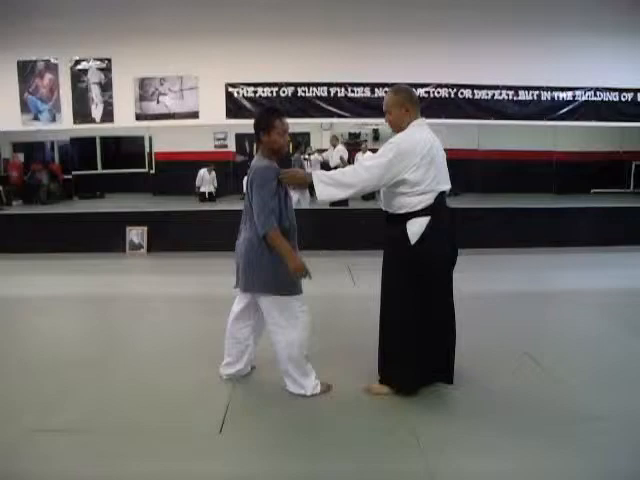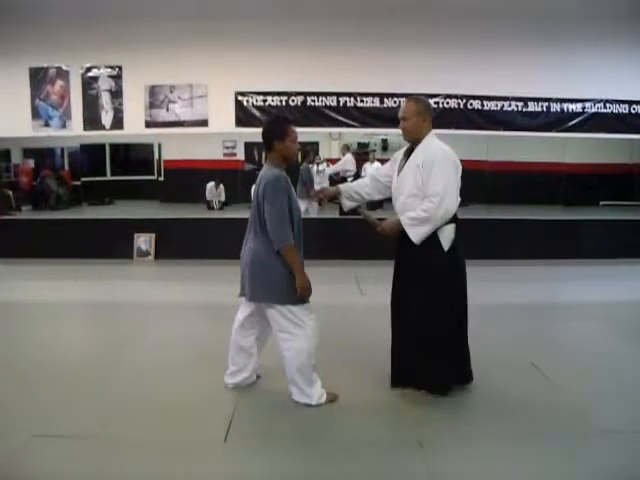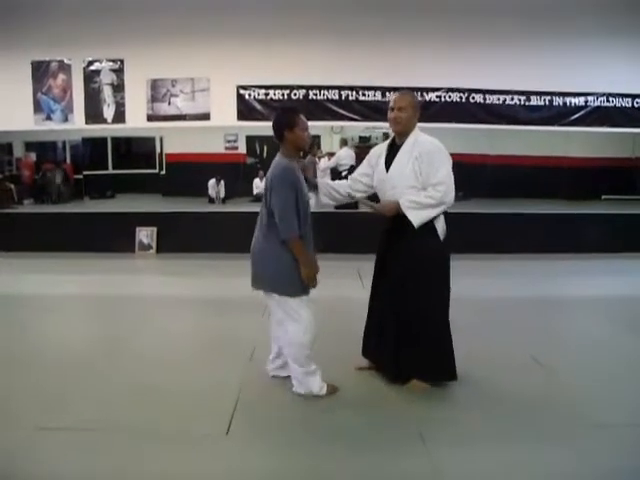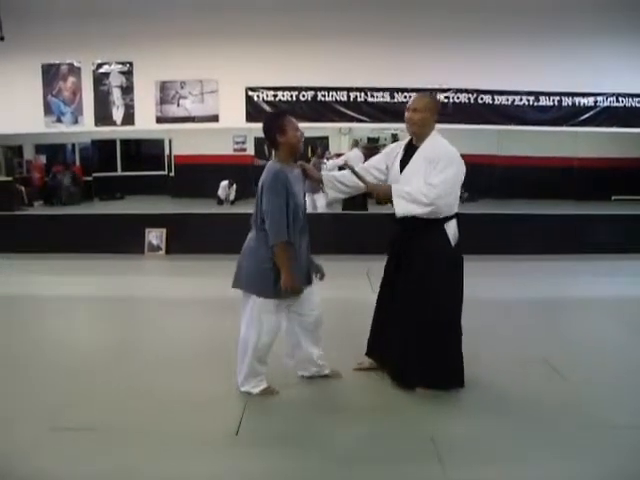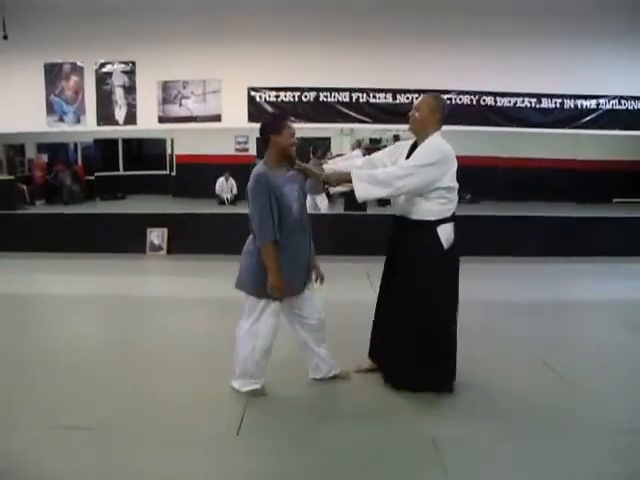
dt=1s
person 1, frame 1
left shoulder: (407, 144)
right shoulder: (426, 138)
left elbow: (364, 175)
left wrist: (309, 177)
left hip: (417, 233)
right hip: (433, 228)
left knee: (405, 306)
right knee: (430, 302)
left ankle: (400, 377)
right ankle: (432, 367)
person 1, frame 2
left shoulder: (439, 155)
right shoulder: (406, 155)
left elbow: (441, 206)
right elbow: (377, 182)
left wrist: (401, 223)
right wrist: (340, 190)
left hip: (435, 243)
right hip: (414, 240)
left knee: (434, 313)
right knee: (411, 309)
left ankle: (435, 377)
right ankle: (417, 371)
person 1, frame 3
left shoulder: (430, 148)
right shoulder: (379, 152)
left elbow: (443, 193)
right elbow: (354, 186)
left wrist: (399, 204)
right wrist: (317, 183)
left hip: (424, 235)
right hip: (395, 231)
left knee: (423, 304)
right knee: (387, 296)
left ankle: (429, 369)
right ankle: (383, 357)
person 1, frame 4
left shoulder: (445, 153)
right shoulder: (396, 150)
left elbow: (435, 197)
right elbow: (362, 175)
left wrist: (391, 191)
right wrist: (320, 178)
left hip: (436, 239)
right hip: (408, 233)
left knee: (435, 308)
right knee: (394, 296)
left ankle: (438, 372)
right ankle: (385, 356)
person 1, frame 5
left shoulder: (439, 153)
right shoulder: (405, 148)
left elbow: (395, 178)
right elbow: (370, 163)
left wrist: (346, 177)
right wrist: (323, 170)
left hip: (431, 239)
right hip: (407, 233)
left knee: (431, 309)
right knee: (395, 298)
left ankle: (433, 374)
right ankle: (387, 359)
person 2, frame 1
left shoulder: (263, 167)
right shoulder: (266, 170)
right elbow: (266, 222)
left wrist: (288, 253)
right wrist: (290, 256)
left hip: (253, 255)
right hip: (266, 257)
left knee: (245, 312)
right knee: (292, 320)
left ankle: (234, 366)
right ankle: (303, 383)
person 2, frame 2
left shoulder: (268, 175)
right shoulder: (277, 179)
right elbow: (281, 235)
left wrist: (294, 269)
right wrist: (299, 272)
left hip: (257, 263)
right hip: (272, 268)
left knee: (250, 322)
right knee: (300, 328)
left ankle: (238, 375)
right ankle: (309, 392)
person 2, frame 3
left shoulder: (288, 166)
right shoulder: (283, 171)
right elbow: (285, 226)
left wrist: (306, 259)
right wrist: (304, 264)
left hip: (284, 257)
right hip: (278, 258)
left knee: (285, 317)
right knee: (299, 320)
left ankle: (281, 365)
right ankle: (309, 382)
person 2, frame 4
left shoulder: (294, 171)
right shoulder: (275, 176)
right elbow: (276, 231)
left wrist: (307, 261)
right wrist: (286, 272)
left hip: (292, 257)
right hip: (266, 263)
left knee: (308, 313)
right knee: (260, 324)
left ankle: (312, 365)
right ankle: (251, 380)
person 2, frame 5
left shoulder: (295, 175)
right shoulder: (261, 178)
right elbow: (264, 233)
left wrist: (311, 259)
right wrist: (273, 273)
left hip: (296, 262)
right hip: (267, 266)
left knee: (311, 318)
right knee: (259, 326)
left ankle: (322, 368)
right ankle: (246, 380)
